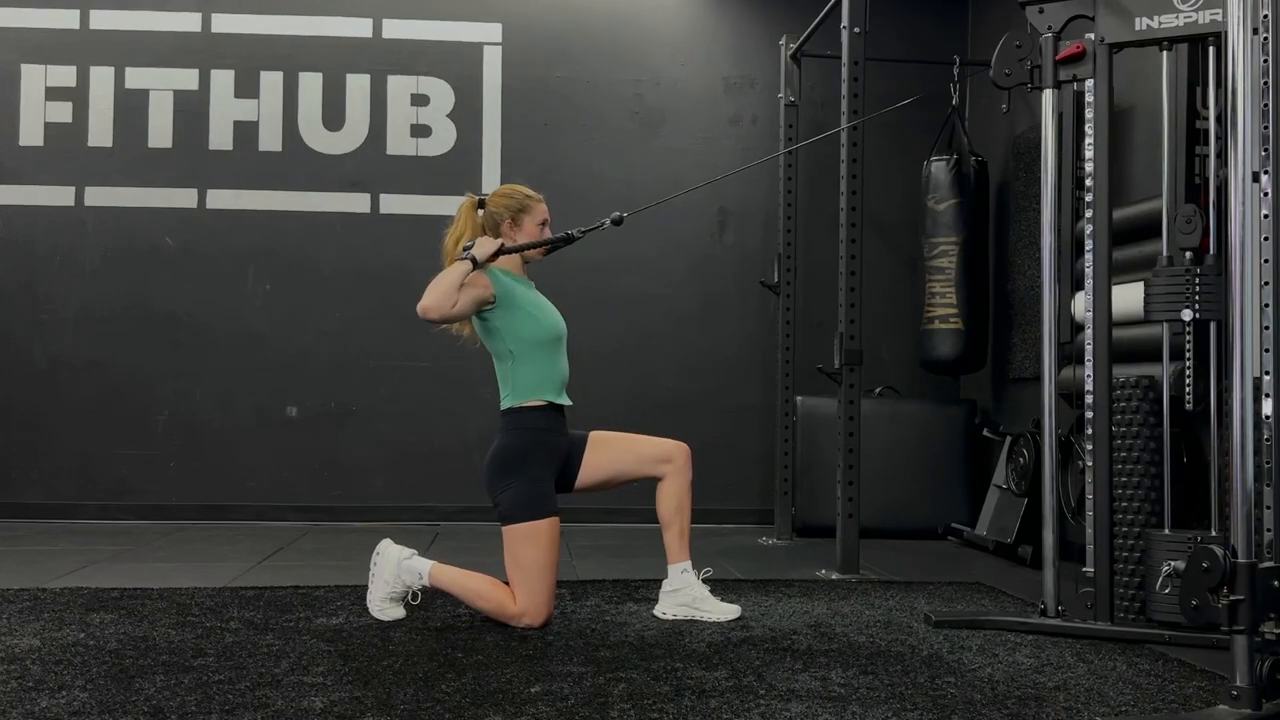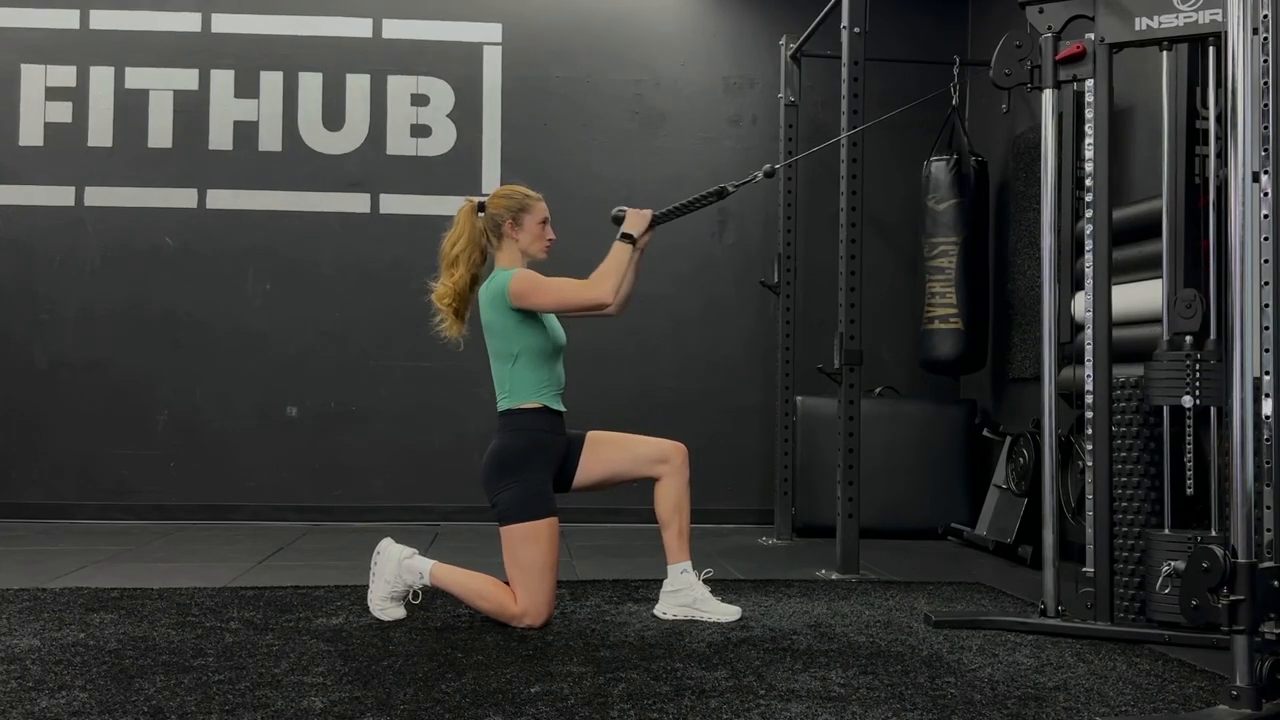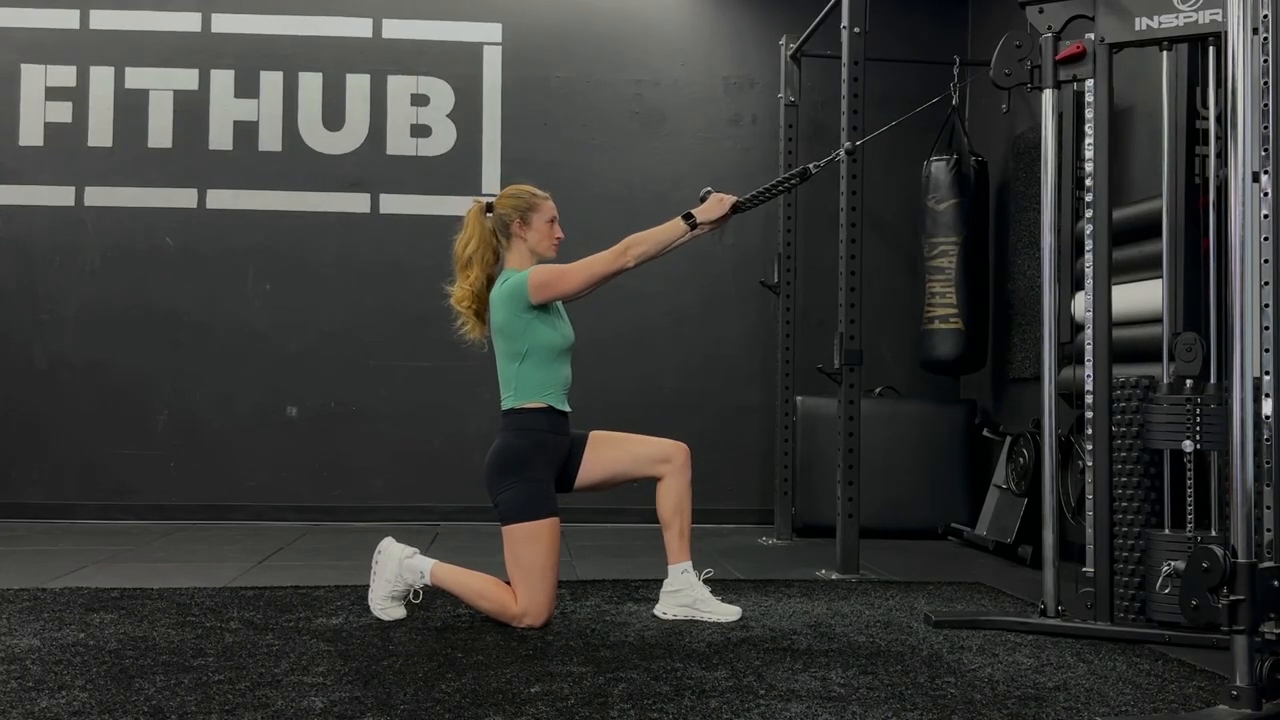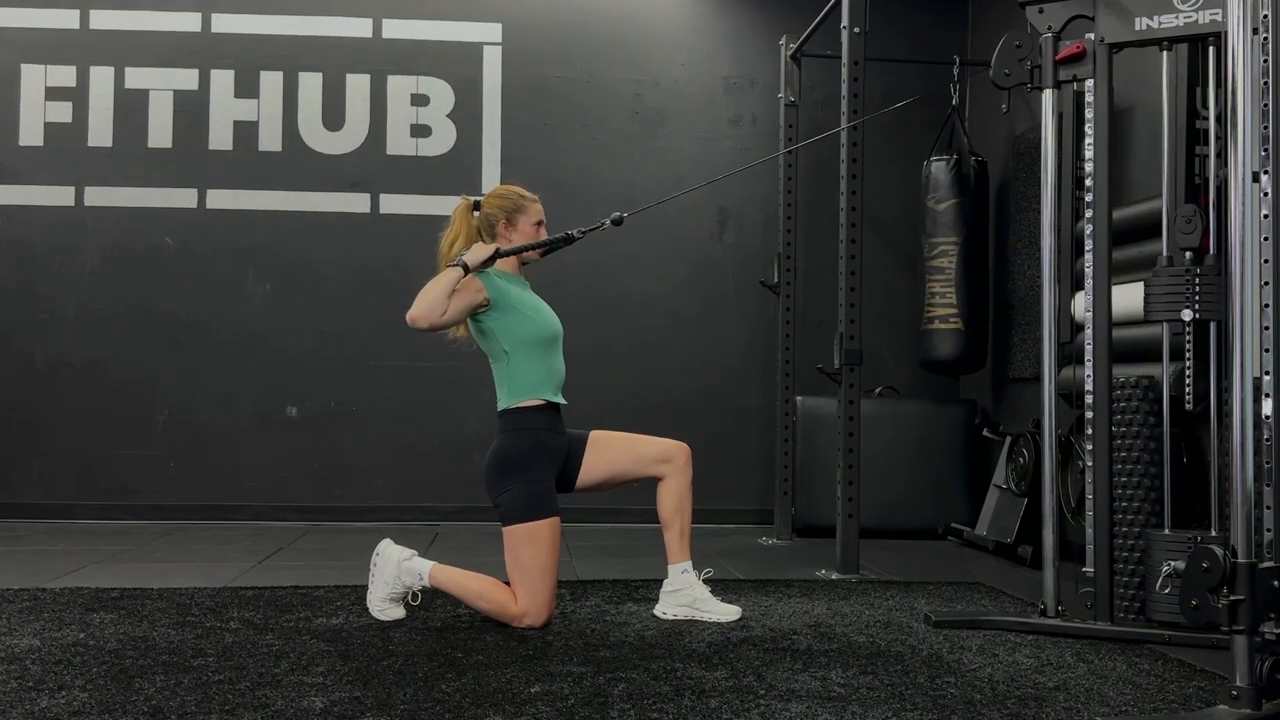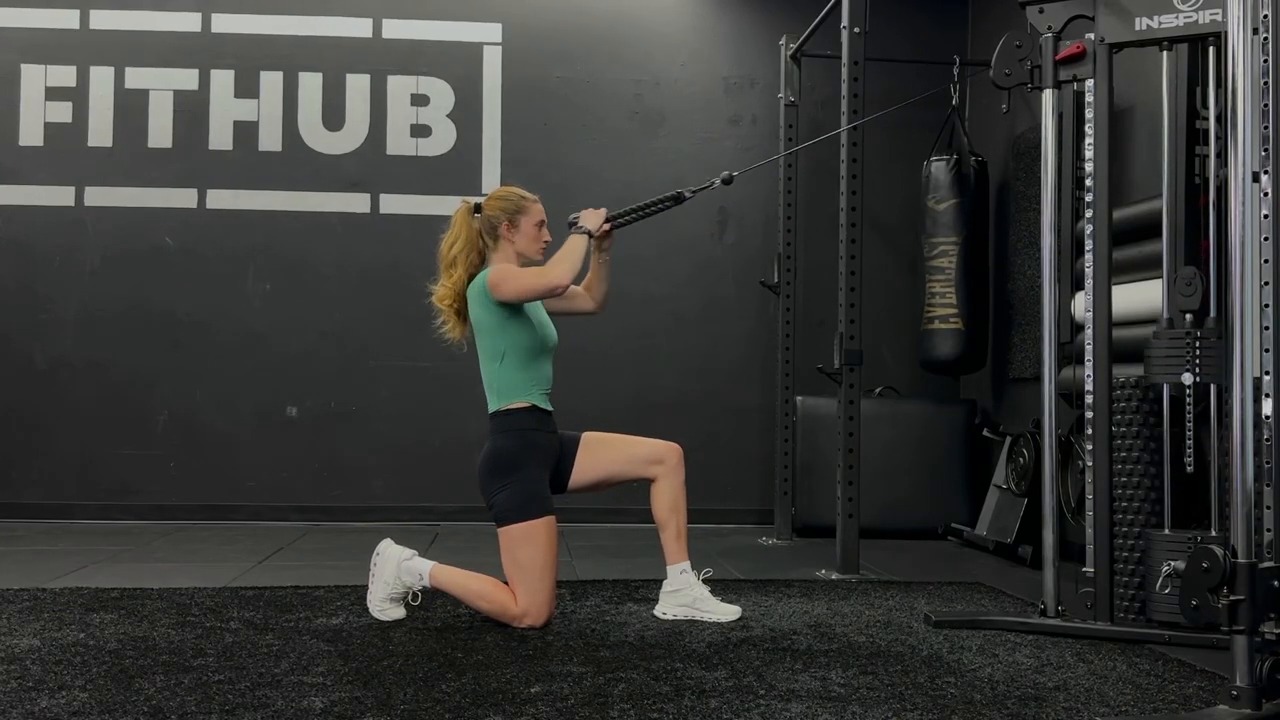
dt=1s
person 1, frame 1
left shoulder: (518, 283)
right shoulder: (488, 283)
right elbow: (430, 307)
right wrist: (473, 256)
left hip: (554, 441)
right hip: (522, 449)
left knee: (675, 457)
right knee: (529, 614)
left ankle: (680, 590)
right ankle: (409, 569)
person 1, frame 2
left shoulder: (520, 287)
right shoulder: (508, 285)
left elbow: (610, 301)
right elbow: (603, 295)
left wrist: (638, 241)
right wrist: (628, 234)
left hip: (551, 442)
right hip: (520, 451)
left knee: (671, 457)
right knee: (529, 613)
left ankle: (680, 590)
right ankle: (409, 567)
person 1, frame 3
left shoulder: (534, 285)
right shoulder: (520, 286)
left elbow: (625, 260)
right elbow: (623, 256)
left wrist: (697, 226)
right wrist: (695, 217)
left hip: (555, 442)
right hip: (524, 451)
left knee: (674, 457)
right knee: (530, 613)
left ankle: (680, 590)
right ankle: (409, 567)
person 1, frame 4
left shoulder: (514, 284)
right shoulder: (482, 285)
right elbow: (420, 317)
right wrist: (465, 262)
left hip: (553, 440)
right hip: (522, 448)
left knee: (675, 457)
right knee: (530, 614)
left ankle: (681, 591)
right ankle: (409, 569)
person 1, frame 5
left shoulder: (519, 287)
right shoulder: (493, 281)
left elbow: (591, 299)
right elbow: (559, 278)
left wrist: (601, 242)
right wrist: (584, 230)
left hip: (545, 443)
right hip: (514, 451)
left knee: (667, 458)
right knee: (530, 614)
left ankle: (680, 591)
right ankle: (409, 569)
